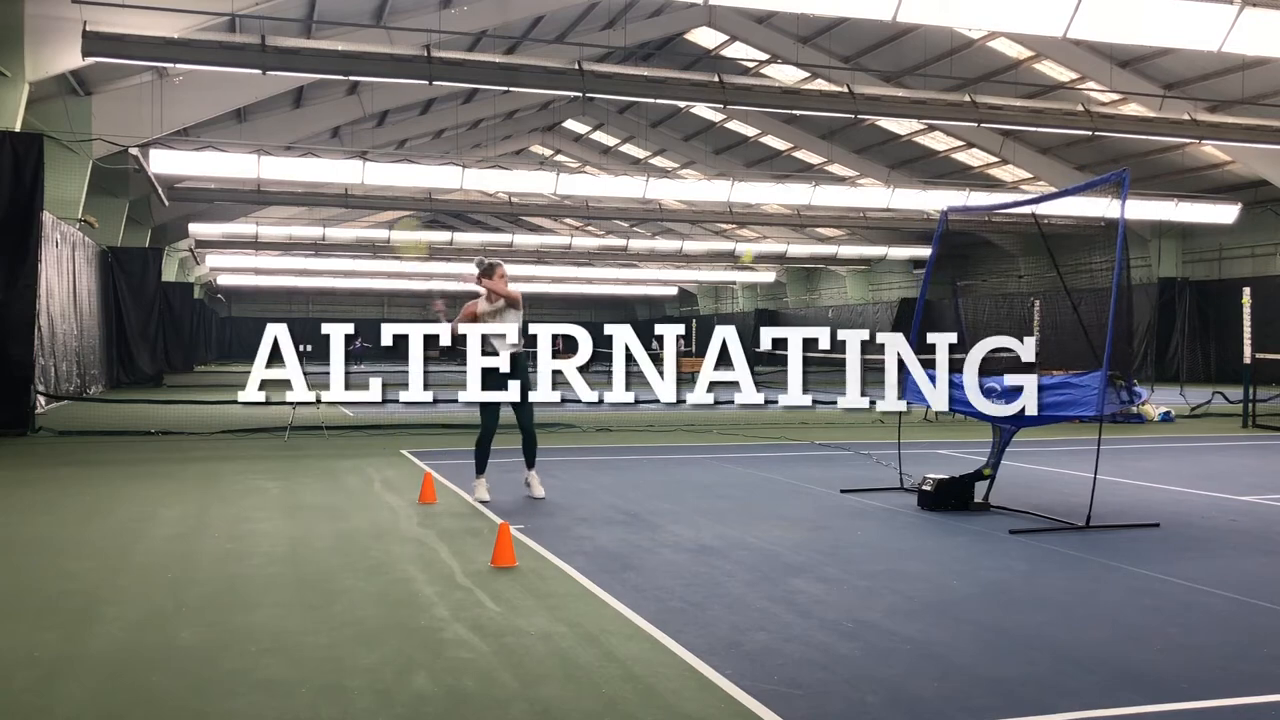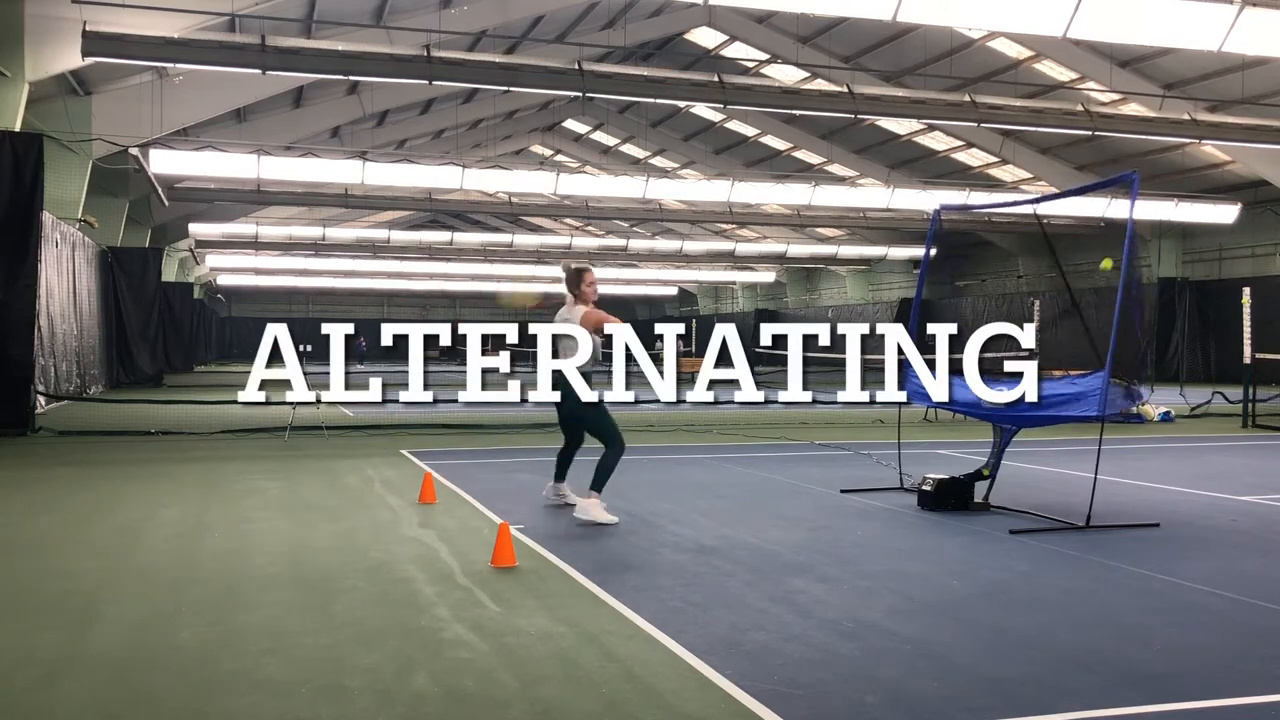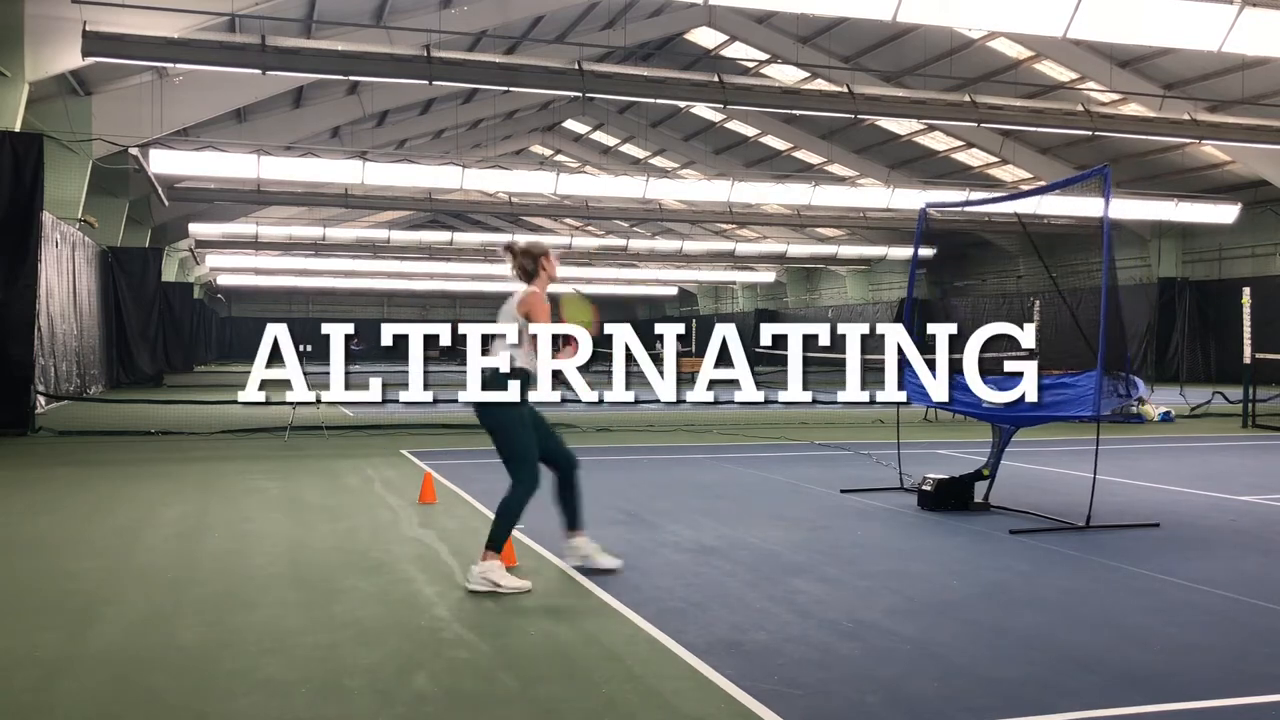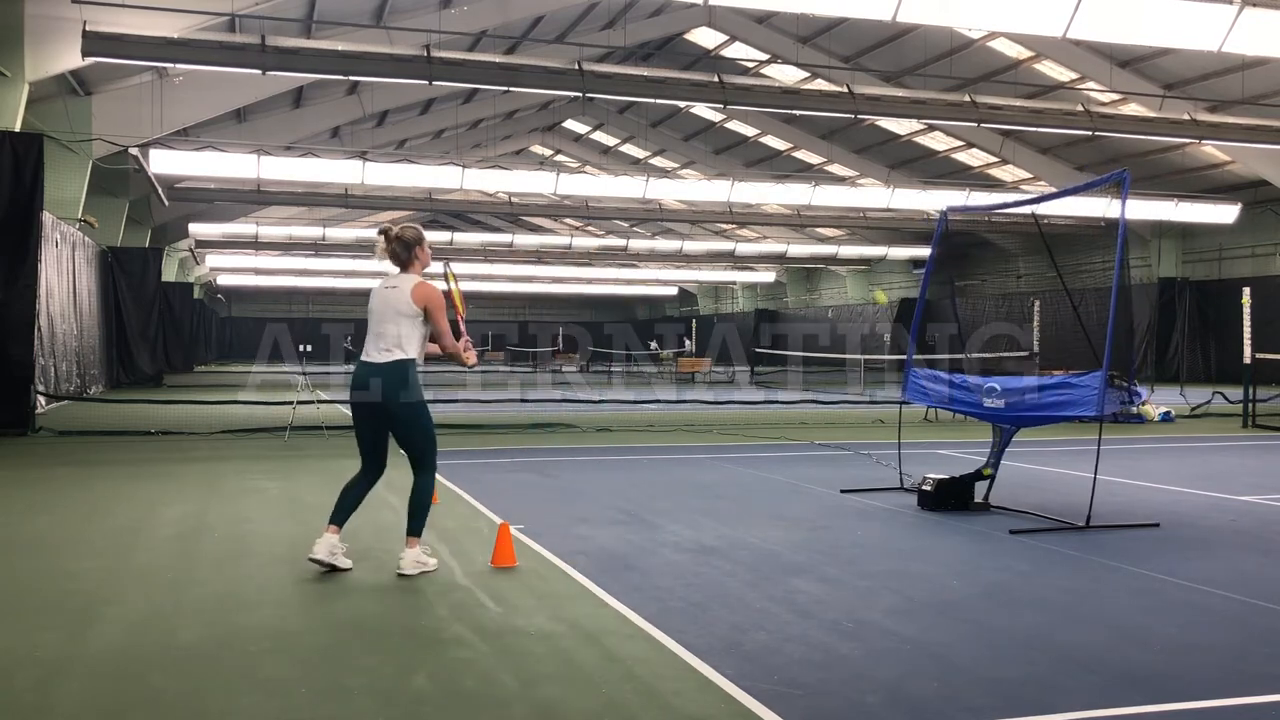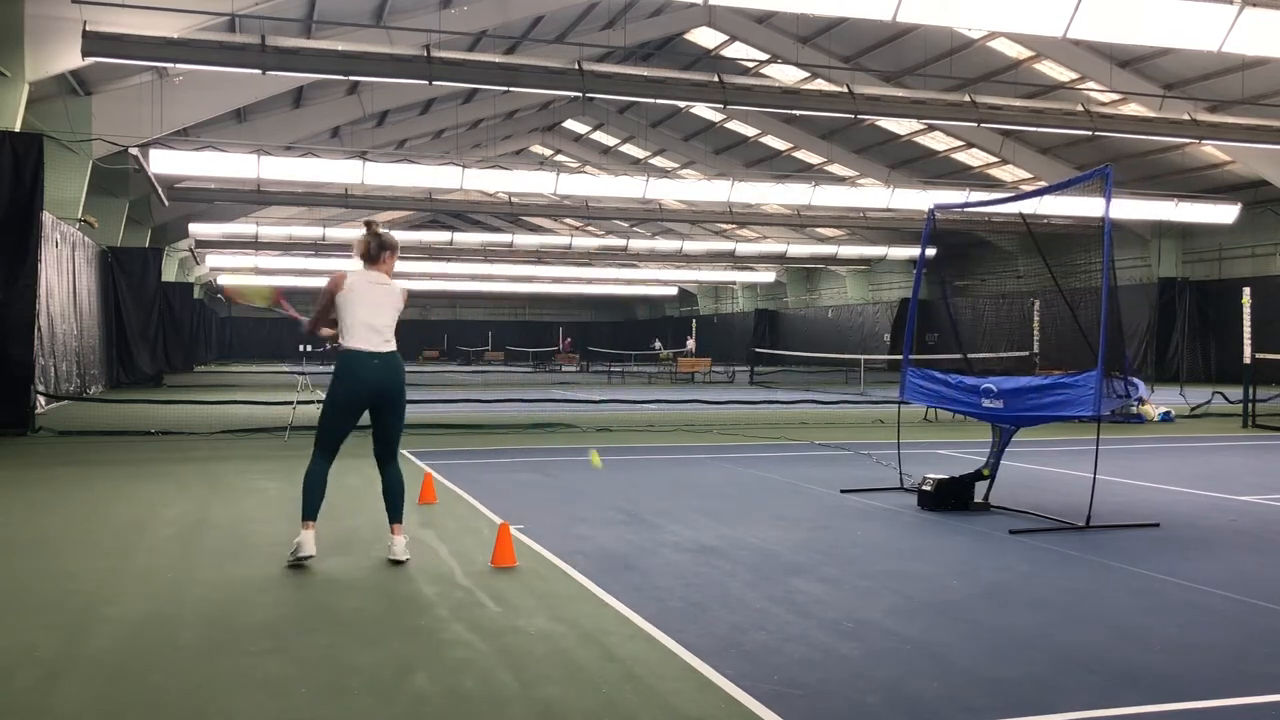
dt=1s
person 1, frame 1
left shoulder: (514, 299)
right shoulder: (475, 306)
left elbow: (507, 293)
right elbow: (453, 333)
left wrist: (483, 283)
right wrist: (442, 314)
left hip: (516, 364)
right hip: (490, 366)
left knee: (527, 426)
right knee: (488, 428)
left ankle: (531, 475)
right ankle: (480, 481)
person 1, frame 2
left shoulder: (563, 314)
right shoulder: (591, 315)
right elbow: (621, 326)
left wrist: (597, 337)
left hip: (562, 384)
right hip: (577, 388)
left knee: (574, 440)
right knee: (615, 444)
left ankle: (557, 487)
right ankle: (590, 503)
person 1, frame 3
left shoulder: (522, 299)
right shoulder: (535, 298)
left wrist: (565, 355)
right wrist: (570, 354)
left hip: (509, 395)
right hip: (503, 395)
left knee: (565, 465)
right knee: (526, 481)
left ankle: (578, 545)
right ankle: (488, 566)
person 1, frame 4
left shoulder: (379, 290)
right shoulder: (427, 291)
right elbow: (448, 347)
left wrist: (454, 350)
right wrist: (464, 357)
left hip: (365, 379)
right hip: (398, 383)
left knee: (371, 468)
right knee: (425, 469)
left ankle: (328, 541)
right ankle: (413, 553)
person 1, frame 5
left shoulder: (340, 281)
right shoulder: (398, 292)
left elbow: (314, 325)
left wrist: (327, 327)
left hip: (353, 371)
right hip: (390, 372)
left knee: (322, 455)
right knee: (388, 461)
left ankle: (308, 535)
right ankle: (398, 540)
